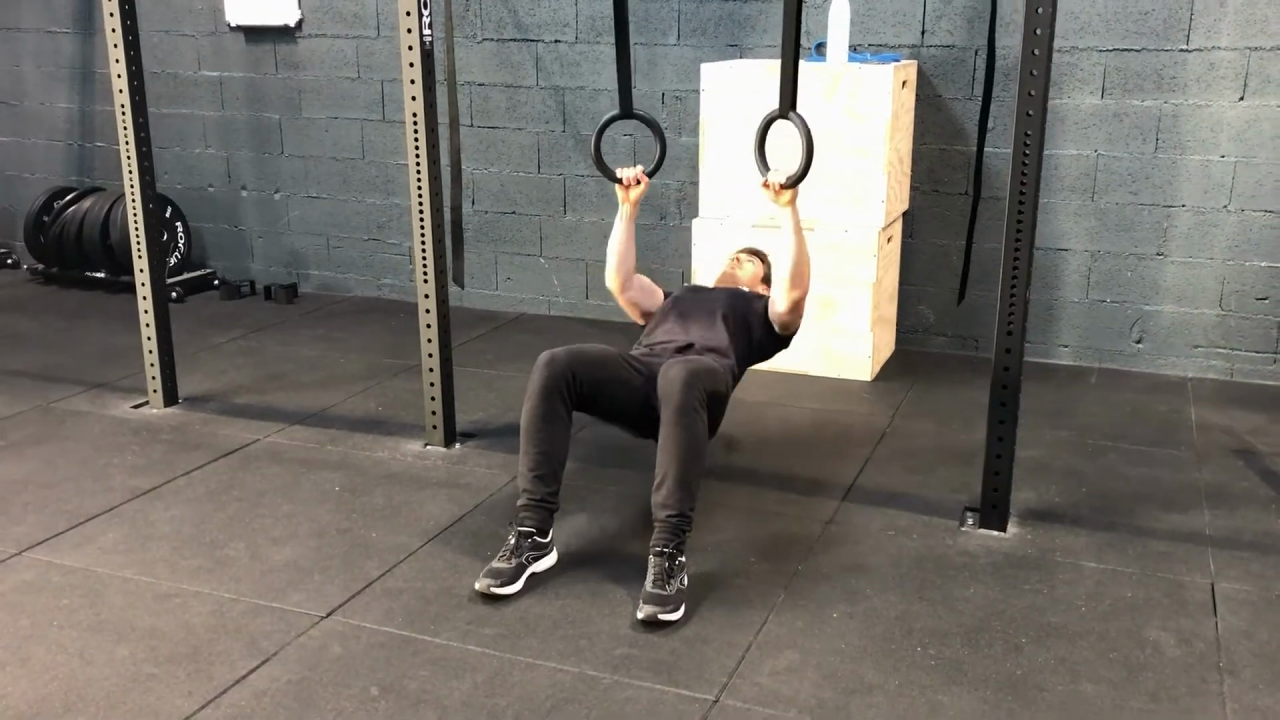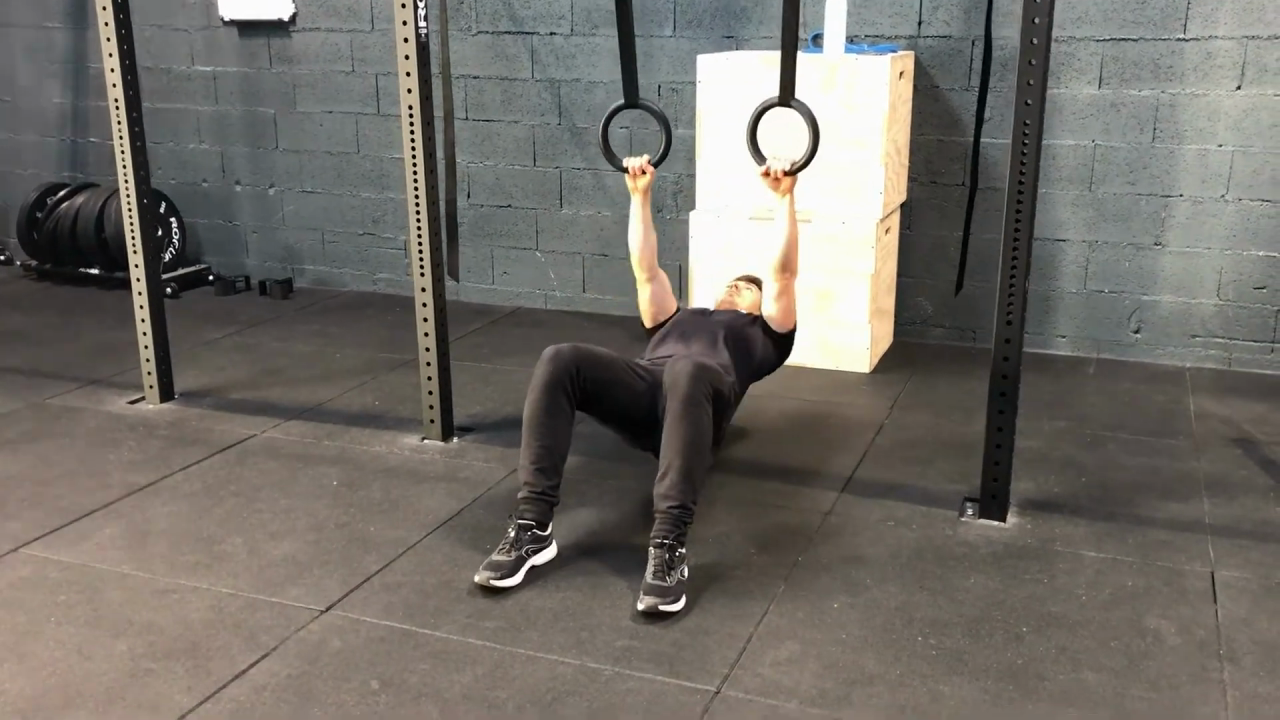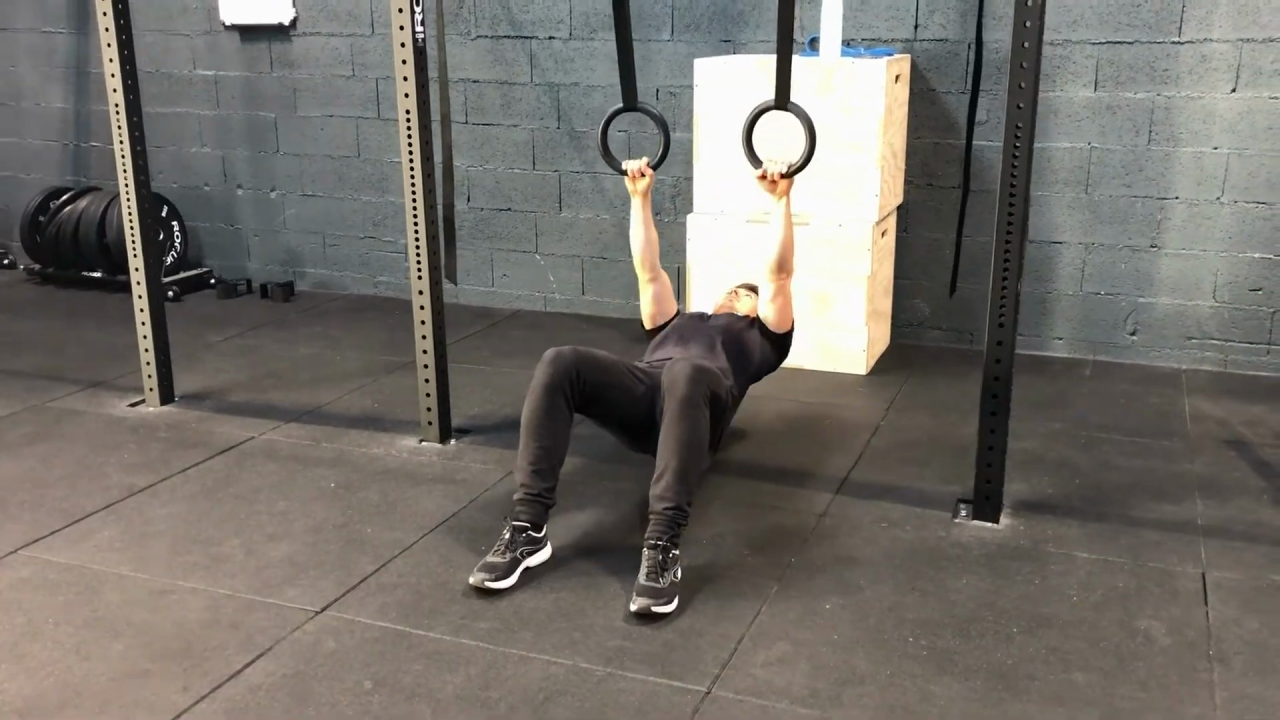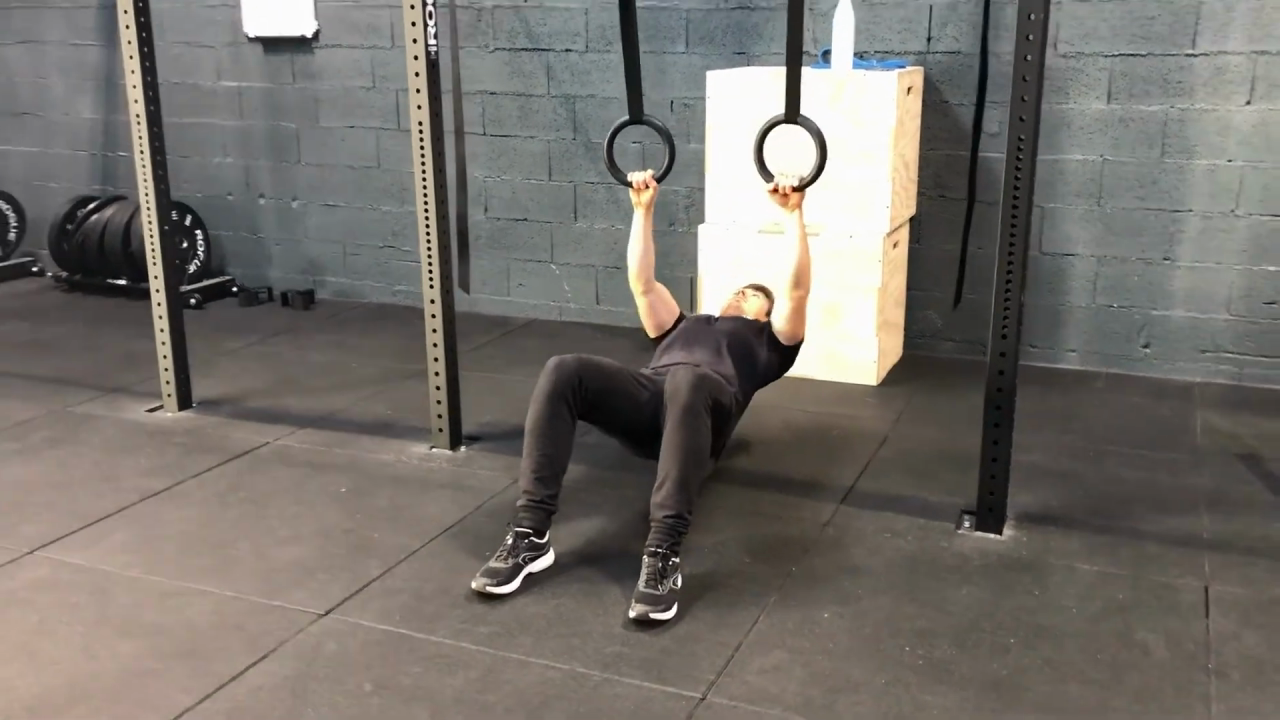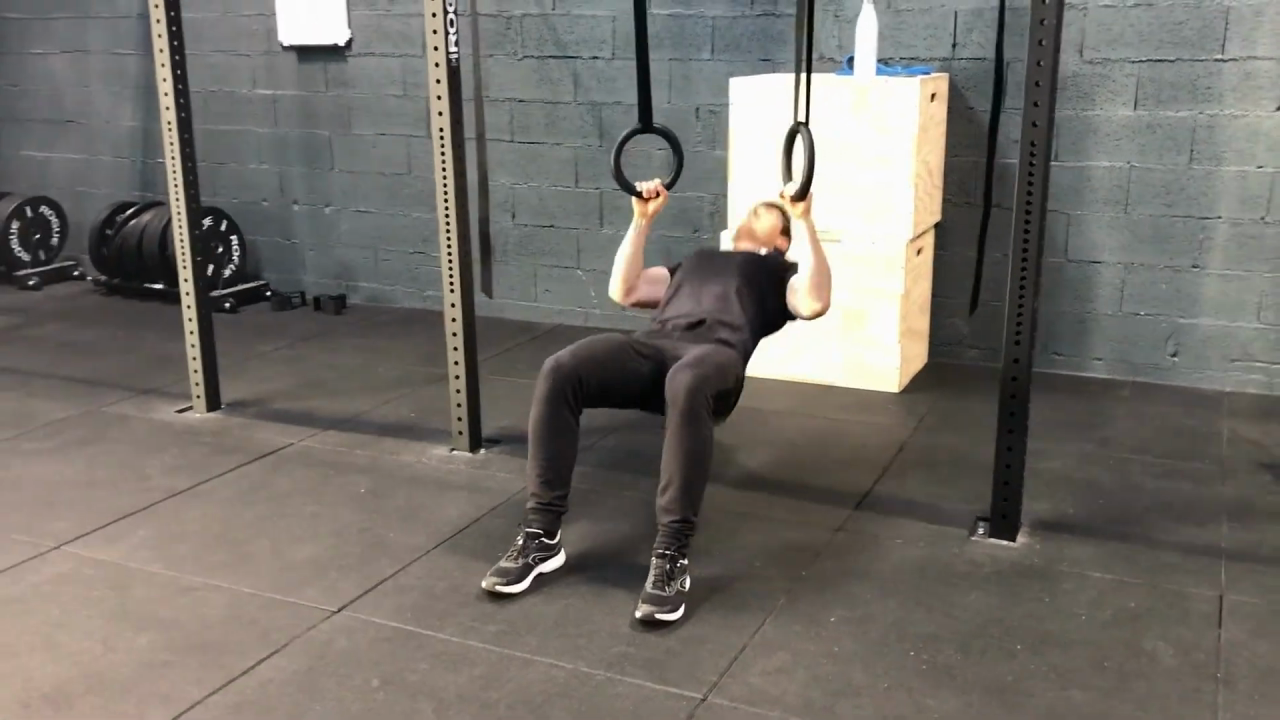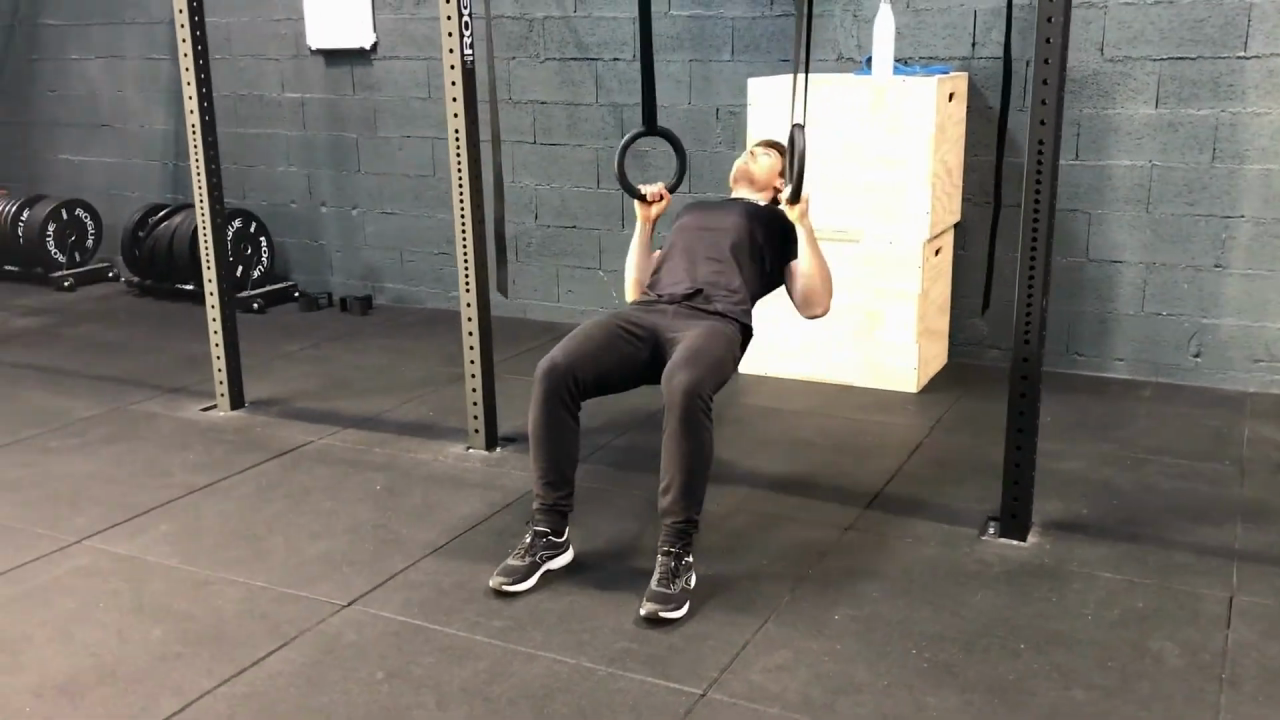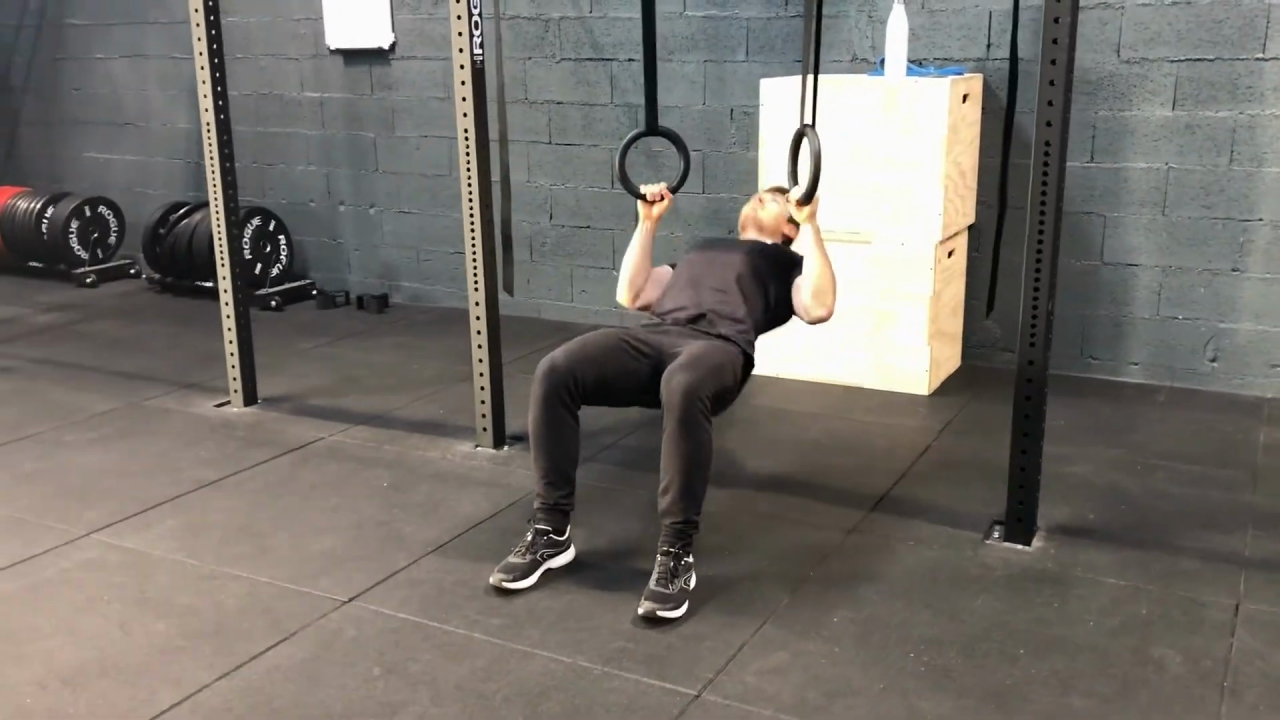
dt=0.3s
person 1, frame 1
left shoulder: (762, 314)
right shoulder: (677, 298)
left elbow: (794, 292)
right elbow: (618, 280)
left wrist: (788, 209)
right wrist: (628, 206)
left hip: (701, 374)
right hip: (641, 371)
left knee: (679, 381)
right knee: (553, 368)
left ankle: (668, 554)
right ankle: (533, 532)
person 1, frame 2
left shoulder: (764, 335)
right shoulder: (678, 319)
left elbow: (782, 275)
right elbow: (646, 269)
left wrist: (785, 196)
right wrist: (640, 194)
left hip: (701, 393)
right hip: (643, 389)
left knee: (687, 373)
right knee: (558, 361)
left ankle: (668, 545)
right ankle: (532, 526)
person 1, frame 3
left shoulder: (762, 337)
right shoulder: (679, 322)
left elbow: (777, 276)
right elbow: (648, 271)
left wrist: (781, 199)
right wrist: (640, 196)
left hip: (700, 395)
right hip: (640, 391)
left knee: (685, 375)
right knee: (558, 364)
left ankle: (662, 546)
right ankle: (527, 527)
person 1, frame 4
left shoulder: (768, 344)
right shoulder: (686, 327)
left elbow: (794, 295)
right elbow: (641, 282)
left wrist: (793, 215)
right wrist: (644, 209)
left hip: (705, 400)
right hip: (647, 395)
left knee: (685, 386)
right knee: (561, 372)
left ankle: (663, 555)
right ankle: (530, 534)
person 1, frame 5
left shoulder: (779, 273)
right shoulder: (698, 262)
left elbow: (814, 303)
right elbow: (623, 290)
left wrist: (802, 221)
right wrist: (643, 218)
left hip: (716, 352)
right hip: (655, 344)
left knee: (688, 386)
right knee: (559, 372)
left ankle: (671, 556)
right ankle: (541, 533)
person 1, frame 6
left shoulder: (779, 226)
right shoulder: (692, 212)
left elbow: (815, 305)
right elbow: (637, 291)
left wrist: (801, 221)
right wrist: (644, 223)
left hip: (714, 322)
right hip: (650, 314)
left knee: (684, 388)
right knee: (554, 373)
left ankle: (676, 553)
right ankle: (550, 533)
person 1, frame 7
left shoulder: (785, 262)
right shoulder: (703, 248)
left elbow: (818, 309)
right elbow: (630, 295)
left wrist: (809, 225)
right wrist: (647, 223)
left hip: (718, 345)
right hip: (655, 337)
left knee: (683, 388)
right knee: (555, 372)
left ankle: (676, 555)
right ankle: (550, 531)
